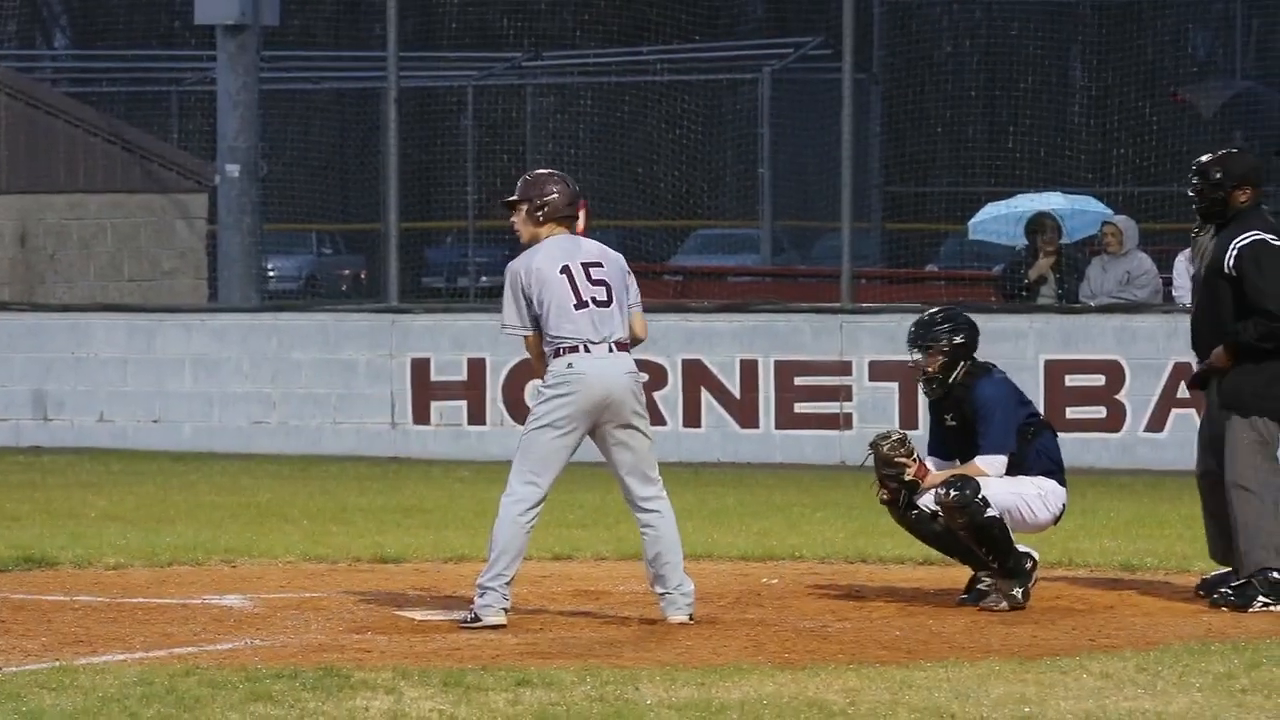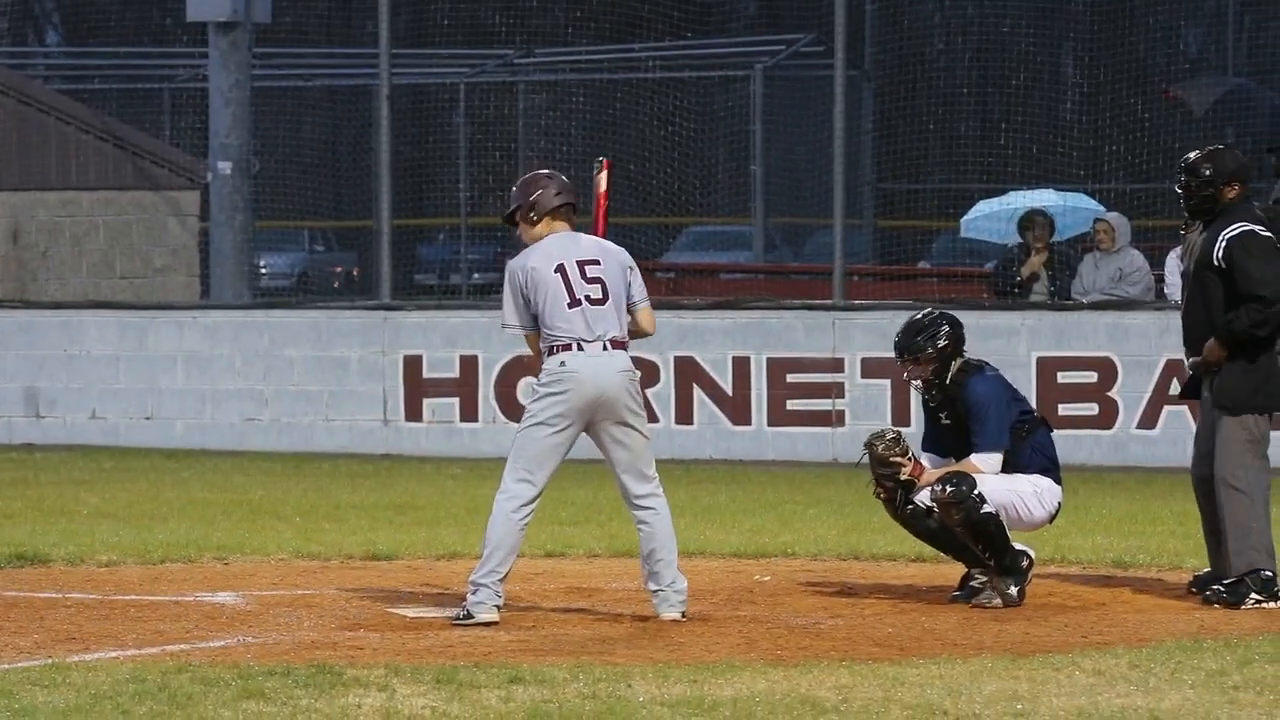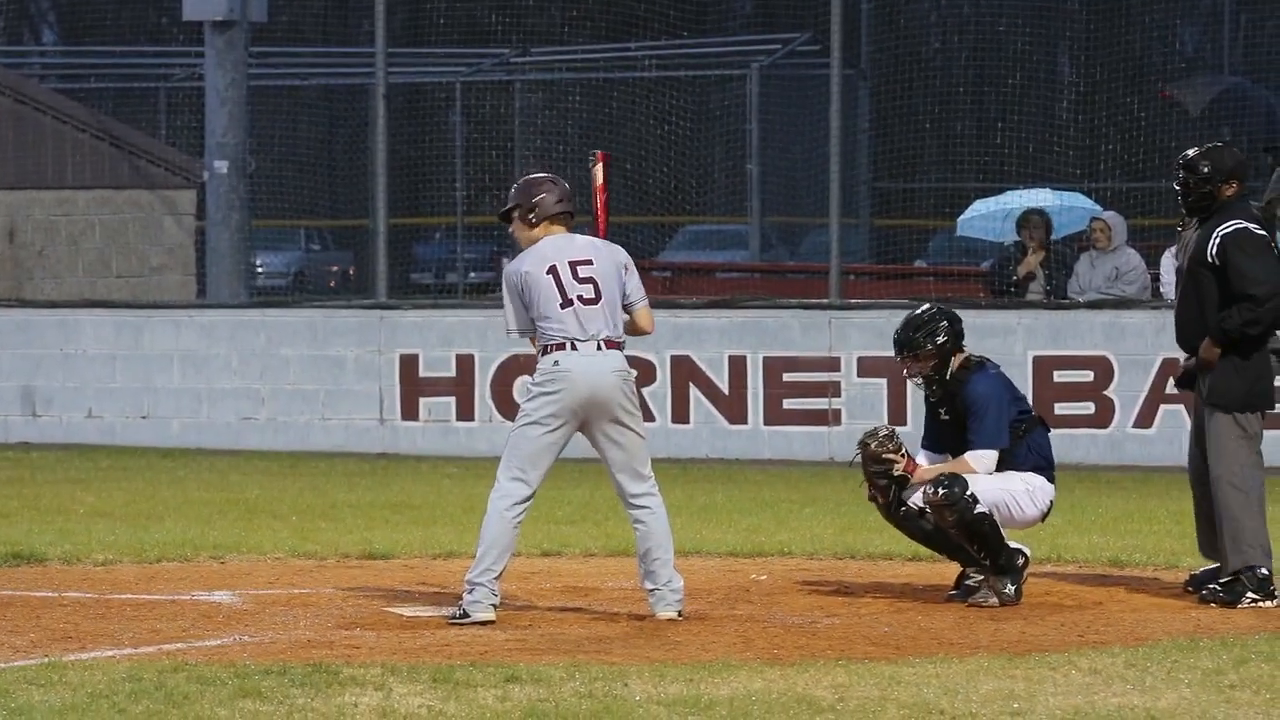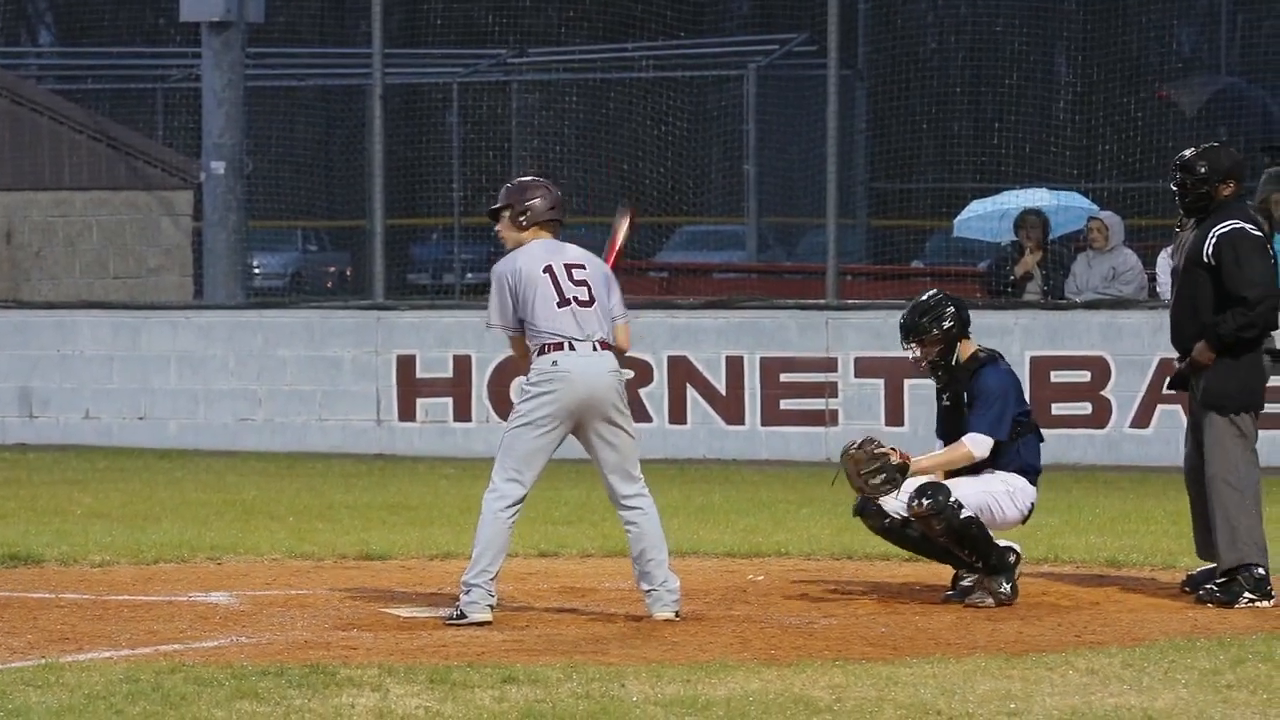
dt=0.3s
person 1, frame 1
right shoulder: (1223, 235)
left wrist: (1230, 349)
right wrist: (1215, 356)
right hip: (1228, 375)
right knee: (1212, 470)
right ankle: (1241, 566)
person 1, frame 2
right shoulder: (1215, 230)
left wrist: (1223, 341)
right hip: (1219, 373)
left knee: (1238, 471)
right knee: (1207, 470)
right ankle: (1230, 566)
person 1, frame 3
left shoulder: (1239, 231)
right shoulder: (1212, 227)
left wrist: (1218, 339)
left hip: (1235, 371)
right hip: (1213, 370)
left knee: (1232, 467)
right knee: (1204, 467)
right ankle: (1227, 563)
person 1, frame 4
left shoulder: (1236, 232)
right shoulder: (1203, 228)
left wrist: (1212, 344)
left hip: (1230, 371)
right hip: (1206, 371)
left knee: (1230, 467)
right knee: (1200, 467)
right ankle: (1225, 564)
person 2, frame 1
left shoulder: (525, 265)
right shoulder: (611, 257)
left elbow: (535, 346)
right elbow: (639, 331)
left hip: (571, 375)
right hip: (623, 372)
left knee: (522, 493)
right knee: (648, 493)
left ankle: (491, 603)
right ankle: (678, 602)
person 2, frame 2
left shoulder: (523, 264)
right shoulder: (615, 254)
left elbow: (536, 342)
right elbow: (645, 326)
left hip: (566, 374)
right hip: (618, 370)
left knee: (517, 491)
right knee: (645, 491)
left ankle: (484, 600)
right ankle: (671, 598)
person 2, frame 3
left shoulder: (519, 267)
right shoulder: (612, 253)
left elbow: (536, 339)
right elbow: (645, 324)
left hip: (559, 373)
right hip: (613, 371)
left knee: (511, 490)
right knee: (641, 490)
left ankle: (480, 599)
right ankle: (667, 597)
person 2, frame 4
left shoulder: (510, 266)
right shoulder: (595, 263)
left elbow: (519, 347)
right elbow: (622, 342)
left hip: (554, 373)
right hip: (606, 373)
left knee: (504, 492)
right knee: (632, 492)
left ankle: (476, 600)
right ankle: (663, 598)
person 3, frame 1
left shoulder: (989, 388)
right shoulder: (942, 392)
left elbow: (992, 465)
right elbow: (939, 462)
left wrist: (928, 478)
right wrist: (909, 474)
left hip: (1039, 490)
right hip: (997, 493)
left knee: (957, 492)
right knee: (904, 500)
left ankle: (1017, 569)
right ankle: (989, 569)
person 3, frame 2
left shoulder: (981, 386)
right shoulder: (937, 390)
left elbow: (987, 462)
right elbow: (933, 460)
left wrist: (924, 476)
left hip: (1035, 489)
right hip: (989, 490)
left knee: (953, 489)
right knee: (901, 497)
left ankle: (1012, 568)
right ankle: (984, 566)
person 3, frame 3
left shoulder: (982, 383)
right shoulder: (938, 386)
left elbow: (982, 461)
right elbow: (932, 456)
left wrist: (917, 474)
right wrist: (897, 469)
left hip: (1027, 486)
right hip: (987, 488)
left knee: (945, 490)
right knee: (891, 497)
left ankle: (1007, 566)
right ankle: (978, 565)
person 3, frame 4
left shoulder: (992, 375)
right shoulder: (949, 373)
left elbow: (977, 448)
left wrist: (911, 466)
right wrist: (926, 472)
left hip: (1009, 486)
right hip: (968, 483)
left knee: (930, 501)
right knee: (873, 506)
left ankle: (1000, 566)
right ankle: (972, 567)
